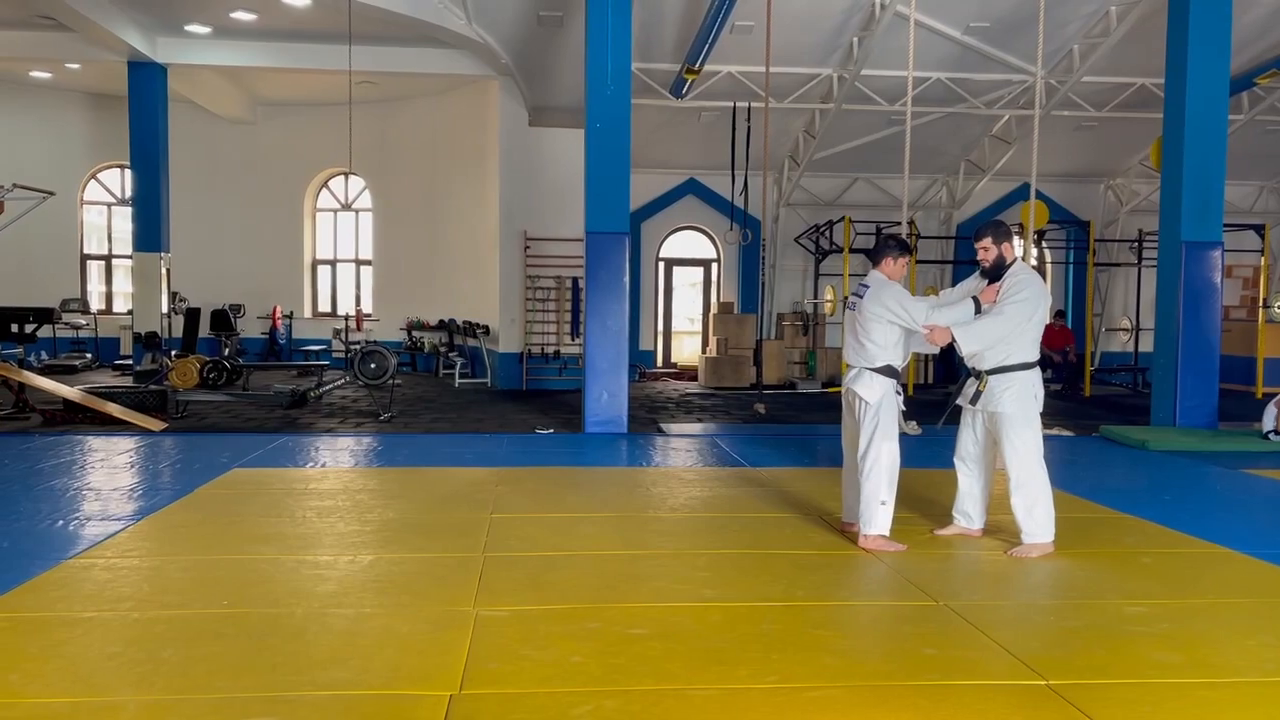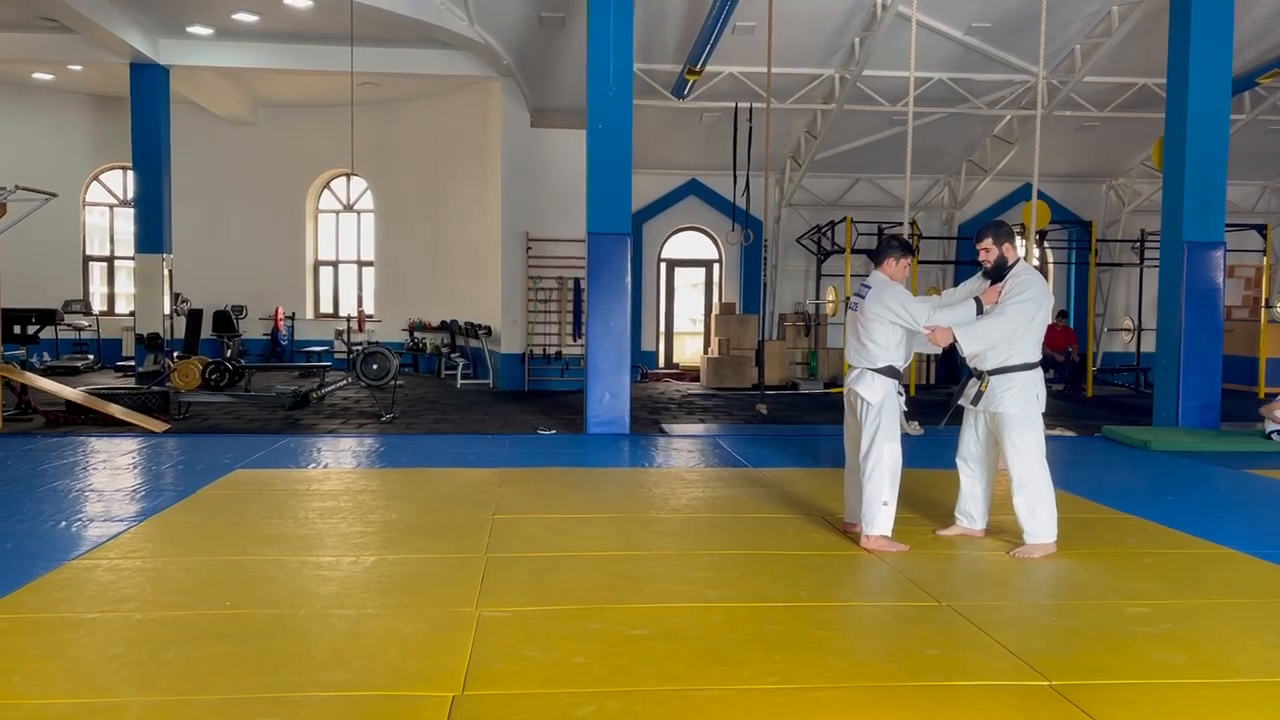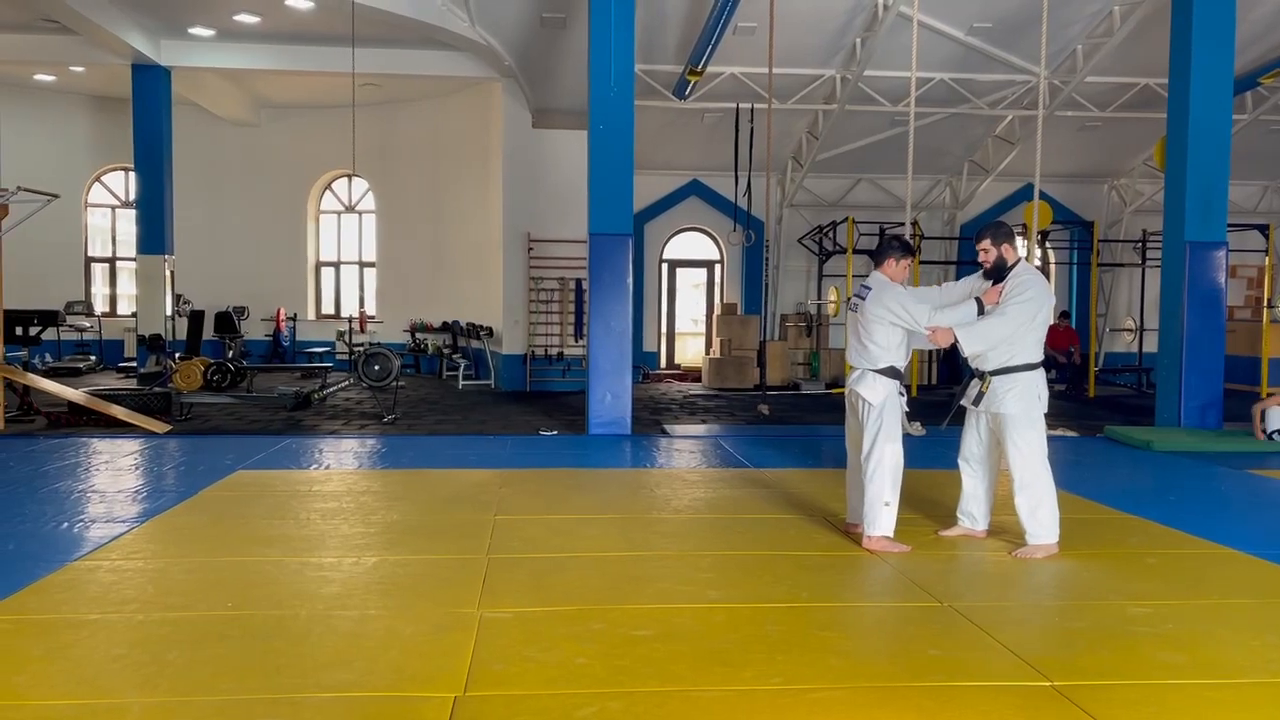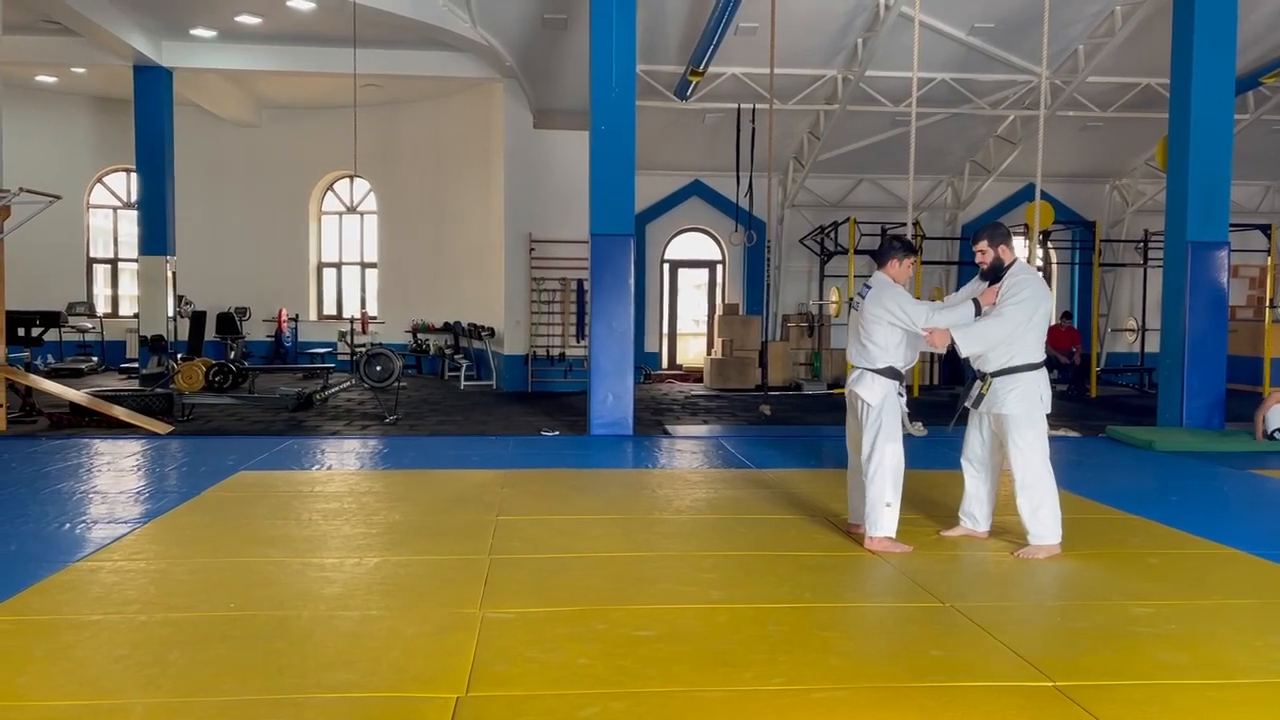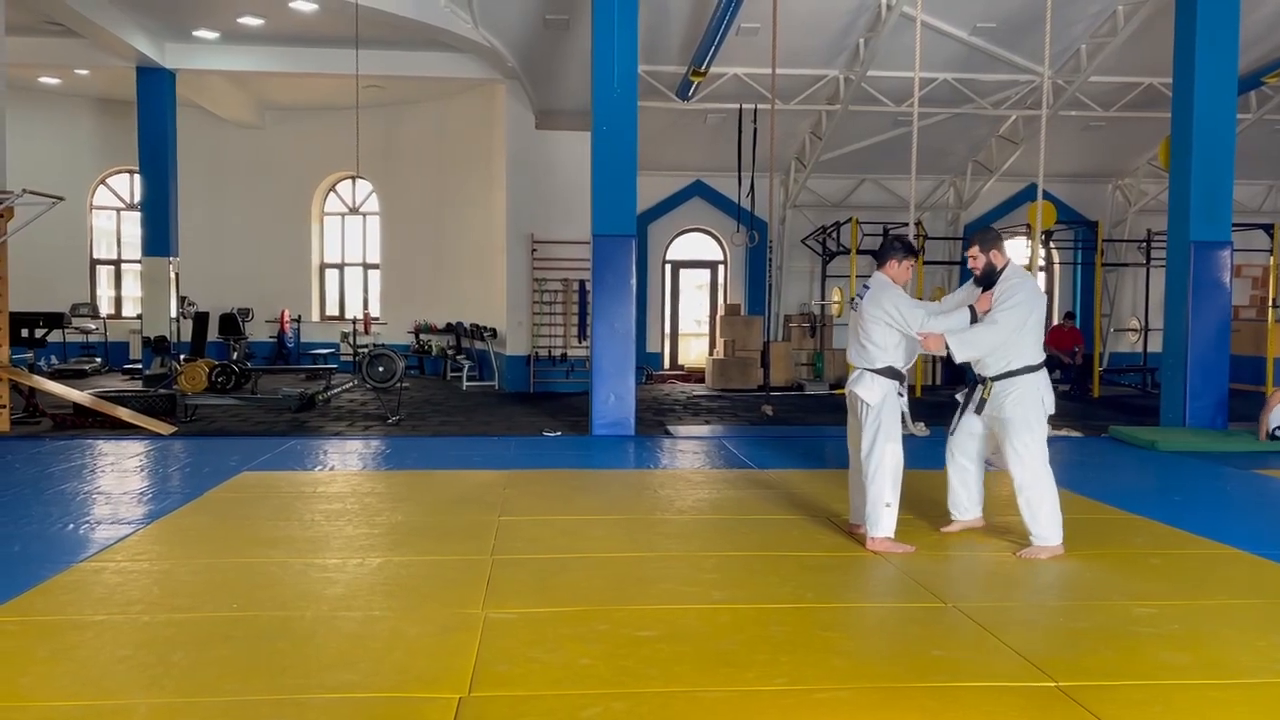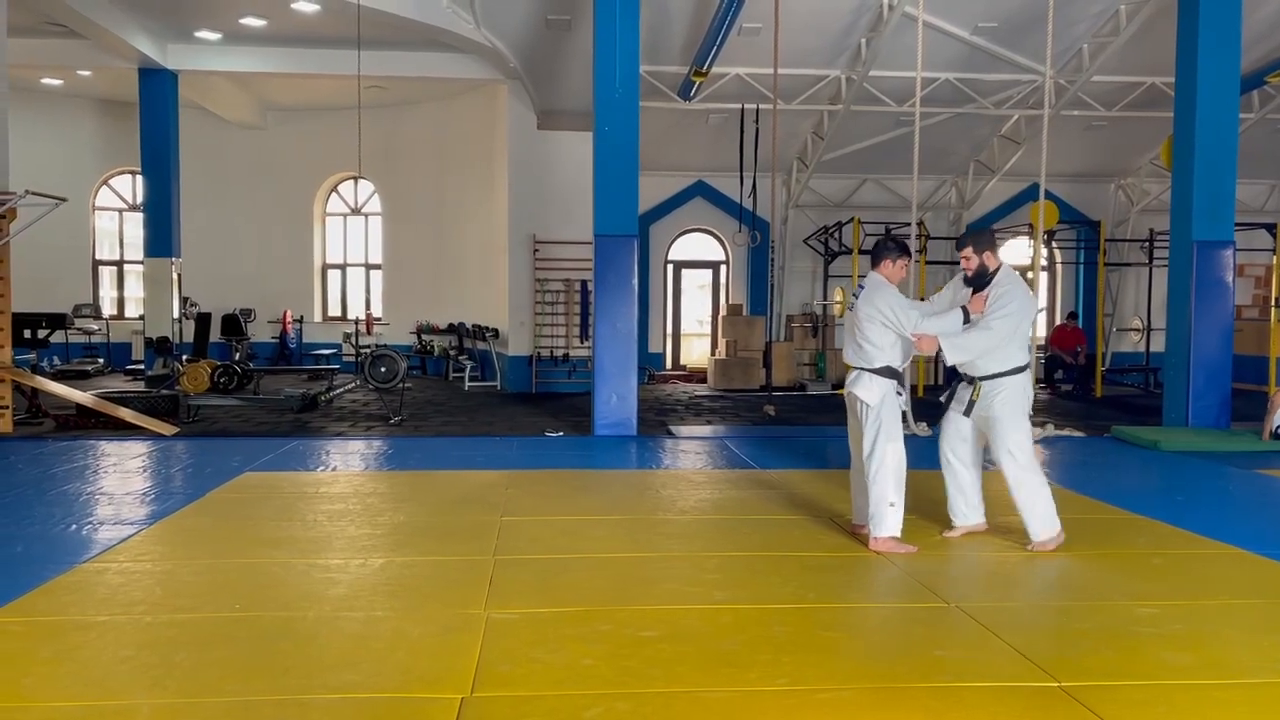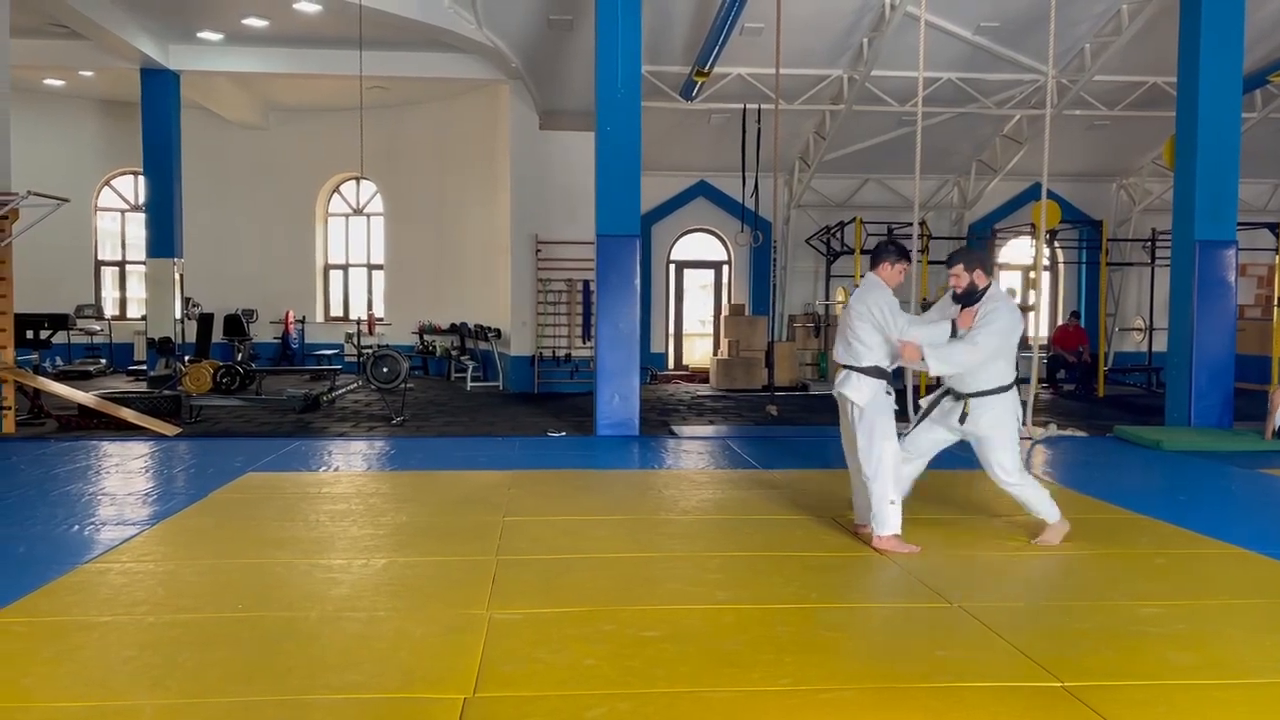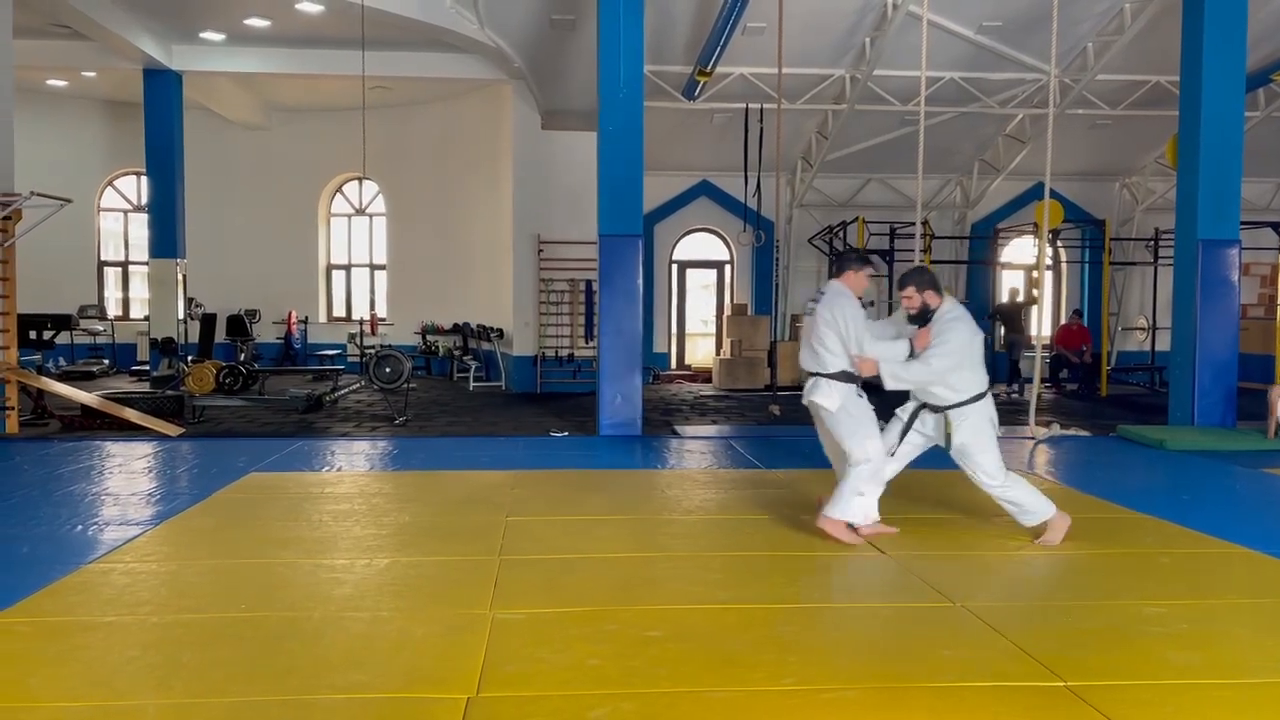
dt=0.2s
person 1, frame 1
left shoulder: (1028, 284)
right shoulder: (982, 279)
left elbow: (998, 326)
right elbow: (947, 301)
left wrist: (952, 334)
left hip: (1013, 387)
right hip: (981, 384)
left knee: (1022, 462)
right knee: (969, 456)
left ankle: (1040, 538)
right ankle: (969, 521)
person 1, frame 2
left shoulder: (1030, 285)
right shoulder: (985, 280)
left elbow: (999, 326)
right elbow: (949, 301)
left wrist: (954, 334)
left hip: (1015, 387)
right hip: (983, 385)
left knee: (1024, 463)
right knee: (972, 457)
left ankle: (1043, 538)
right ankle: (971, 521)
person 1, frame 3
left shoulder: (1031, 284)
right shoulder: (987, 279)
left elbow: (1000, 326)
left wrist: (954, 334)
left hip: (1018, 387)
right hip: (985, 385)
left knee: (1026, 464)
right knee: (974, 457)
left ankle: (1045, 538)
right ankle: (973, 522)
person 1, frame 4
left shoulder: (1028, 284)
right shoulder: (986, 281)
left elbow: (997, 327)
right elbow: (952, 306)
left wrist: (951, 336)
left hip: (1020, 387)
right hip: (989, 386)
left knee: (1028, 464)
right knee: (977, 458)
left ankle: (1047, 539)
right ankle: (975, 523)
person 1, frame 5
left shoulder: (1020, 287)
right shoulder: (981, 285)
left elbow: (992, 332)
right elbow: (946, 309)
left wrist: (946, 341)
left hip: (1020, 389)
right hip: (987, 388)
left knee: (1027, 466)
right knee: (961, 447)
left ankle: (1049, 540)
right ankle: (968, 514)
person 1, frame 6
left shoulder: (1012, 292)
right shoulder: (966, 283)
left elbow: (986, 336)
right elbow: (934, 308)
left wrist: (940, 343)
left hip: (1004, 389)
right hip: (971, 387)
left knee: (1016, 462)
right knee: (955, 451)
left ankle: (1048, 531)
right ankle: (970, 519)
person 1, frame 7
left shoulder: (1002, 312)
right shoulder: (957, 300)
left elbow: (970, 352)
left wrist: (923, 353)
left hip: (991, 405)
right hip: (954, 399)
left knee: (1008, 474)
right knee: (913, 446)
left ankle: (1055, 520)
person 1, frame 8
left shoulder: (958, 328)
right shoulder: (921, 315)
left elbow: (927, 369)
left wrist: (879, 367)
left hip: (966, 414)
right hip: (927, 410)
left knee: (993, 478)
right knee: (886, 454)
left ankle: (1055, 518)
person 2, frame 1
left shoulder: (863, 290)
right shoulder: (887, 292)
left elbow: (906, 326)
right elbow: (929, 317)
right wrist: (978, 300)
left hip: (859, 379)
right hip: (876, 384)
left knee: (858, 454)
right knee: (881, 456)
left ankle: (853, 518)
right ankle: (871, 532)
person 2, frame 2
left shoulder: (865, 291)
right shoulder: (889, 293)
left elbow: (909, 326)
right elbow: (932, 318)
right wrist: (980, 302)
left hip: (860, 380)
right hip: (878, 384)
left knee: (860, 454)
right knee: (883, 456)
left ankle: (855, 518)
right ankle: (874, 533)
person 2, frame 3
left shoulder: (864, 291)
right shoulder: (889, 294)
left elbow: (913, 324)
right elbow: (932, 318)
right wrist: (981, 302)
left hip: (862, 380)
right hip: (880, 385)
left knee: (863, 455)
right knee: (885, 457)
left ankle: (857, 519)
right ankle: (876, 533)
person 2, frame 4
left shoulder: (870, 290)
right shoulder: (889, 295)
left elbow: (920, 313)
right elbow: (931, 319)
right wrist: (979, 303)
left hip: (862, 381)
right hip: (879, 385)
left knee: (863, 456)
right knee: (885, 458)
left ankle: (859, 520)
right ankle: (877, 534)
person 2, frame 5
left shoulder: (870, 290)
right shoulder: (888, 295)
left elbow: (920, 311)
right elbow: (927, 324)
right wrist: (974, 309)
left hip: (864, 381)
right hip: (879, 385)
left knee: (864, 455)
right knee: (885, 458)
left ankle: (860, 520)
right ankle: (879, 534)
person 2, frame 6
left shoulder: (868, 291)
right shoulder: (883, 294)
left elbow: (916, 311)
right elbow: (920, 326)
left wrist: (958, 304)
right wrist: (967, 311)
left hip: (862, 381)
right hip: (878, 385)
left knee: (866, 456)
right knee: (887, 458)
left ankle: (863, 520)
right ankle: (882, 534)
person 2, frame 7
left shoulder: (864, 292)
right shoulder: (877, 295)
left elbow: (902, 323)
right elbow: (906, 333)
left wrist: (947, 321)
right wrist: (955, 324)
left hip: (853, 380)
right hip: (867, 384)
left knee: (861, 456)
right knee: (883, 456)
left ankle: (866, 520)
right ankle: (885, 533)
person 2, frame 8
left shoulder: (825, 299)
right shoulder: (844, 302)
left elbow: (863, 334)
right elbow: (865, 348)
right wrist: (911, 344)
left hip: (822, 387)
right hip: (837, 390)
left knee: (847, 455)
right knee: (870, 455)
left ankle: (865, 518)
right ankle: (834, 516)
